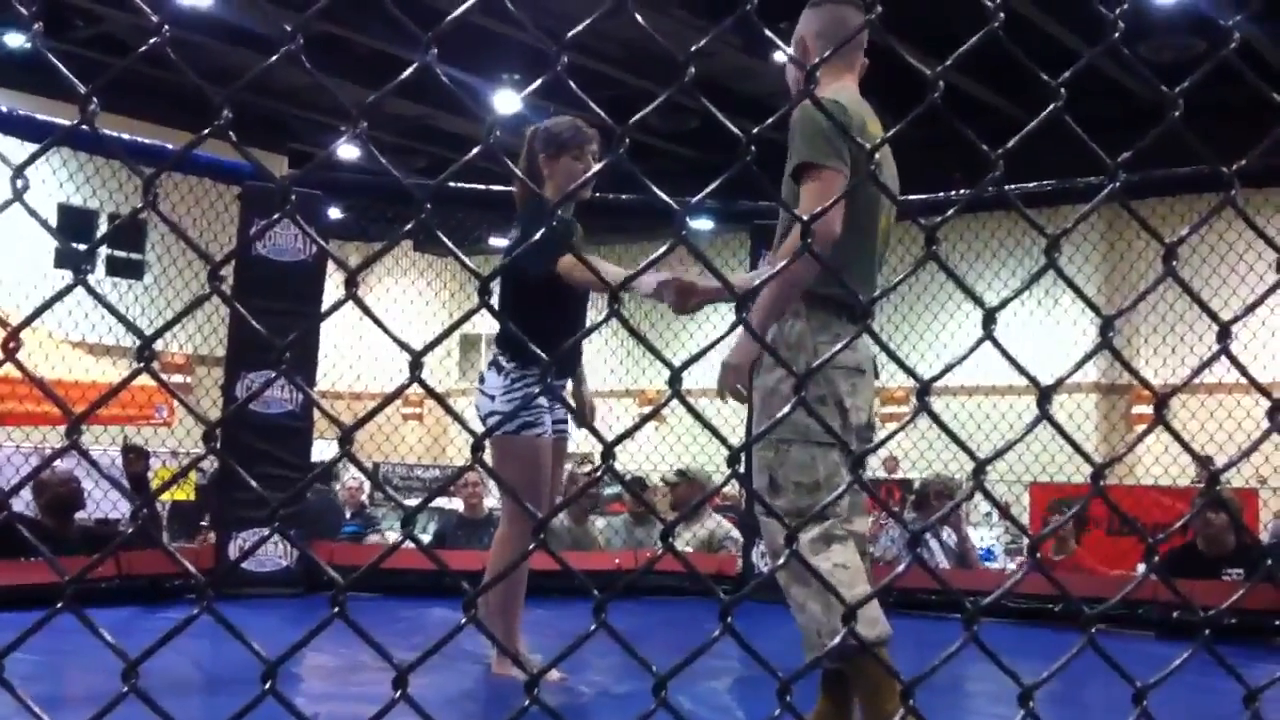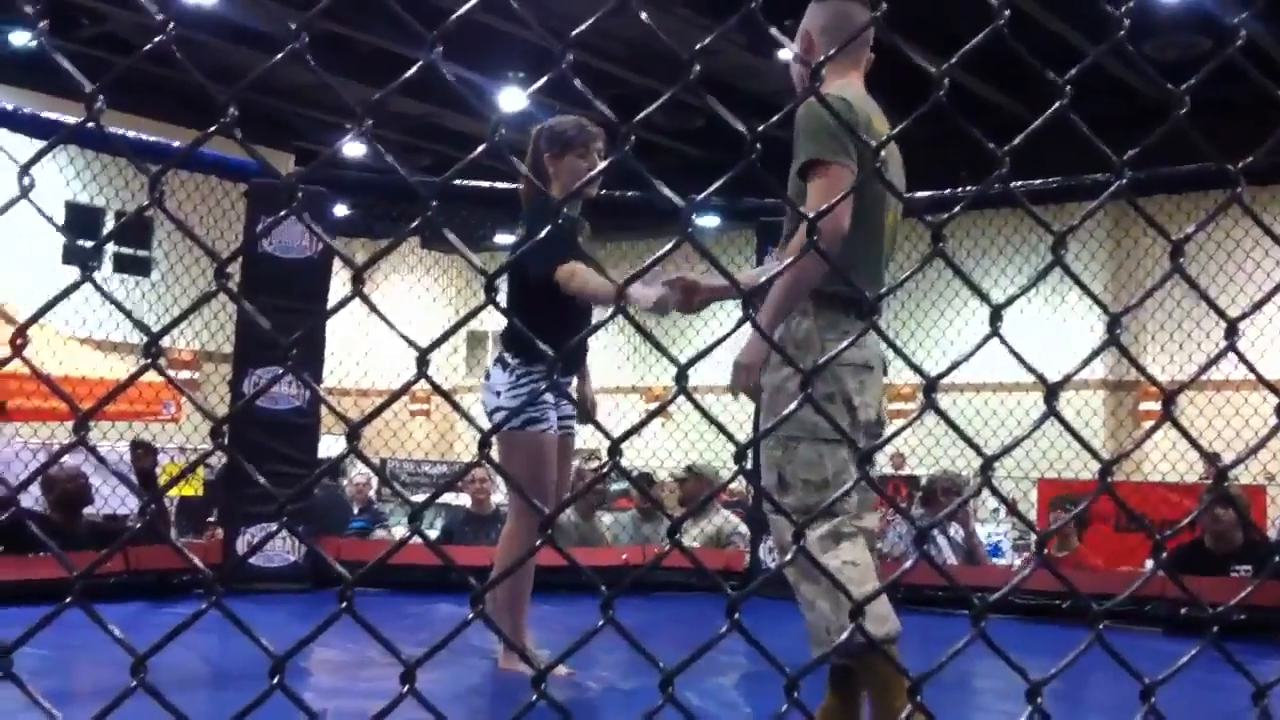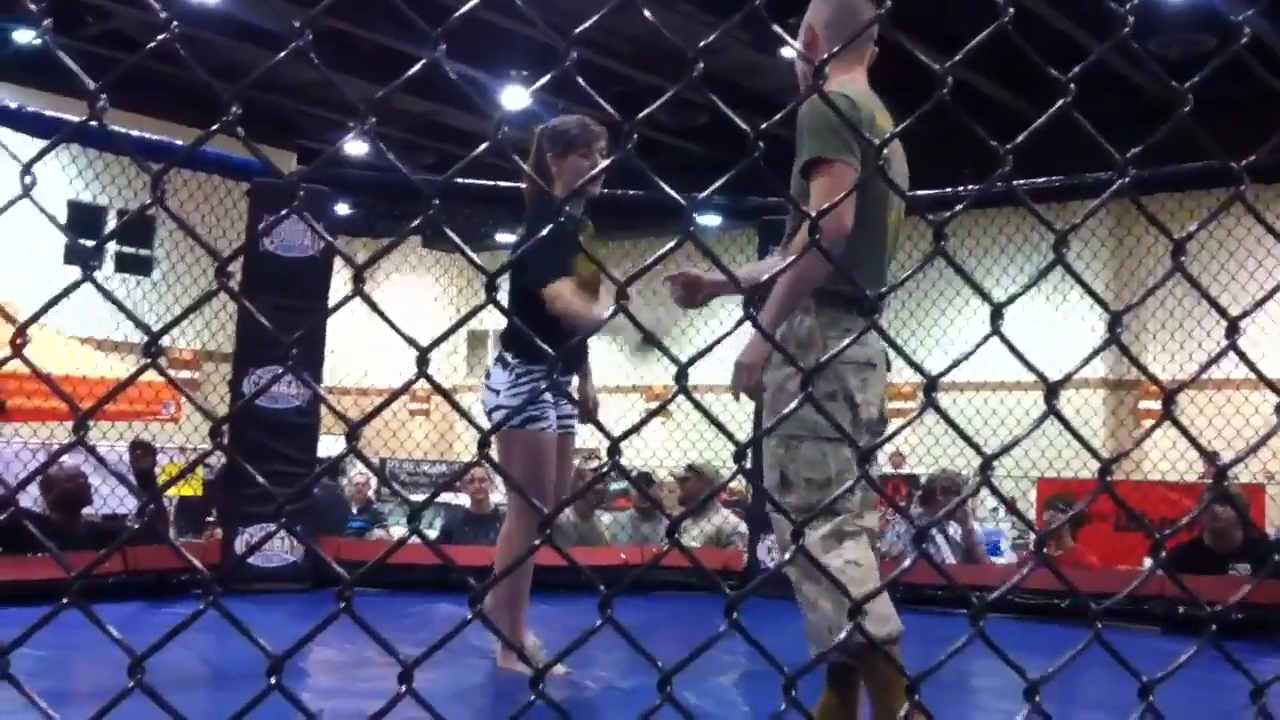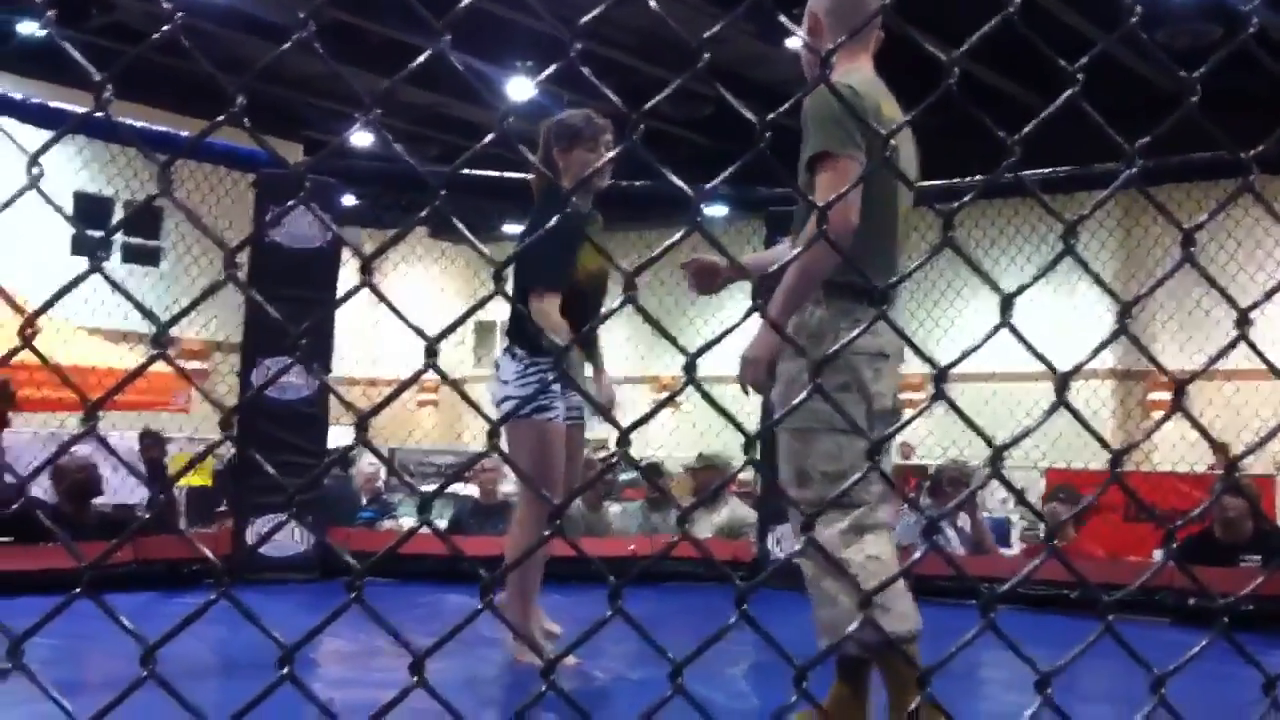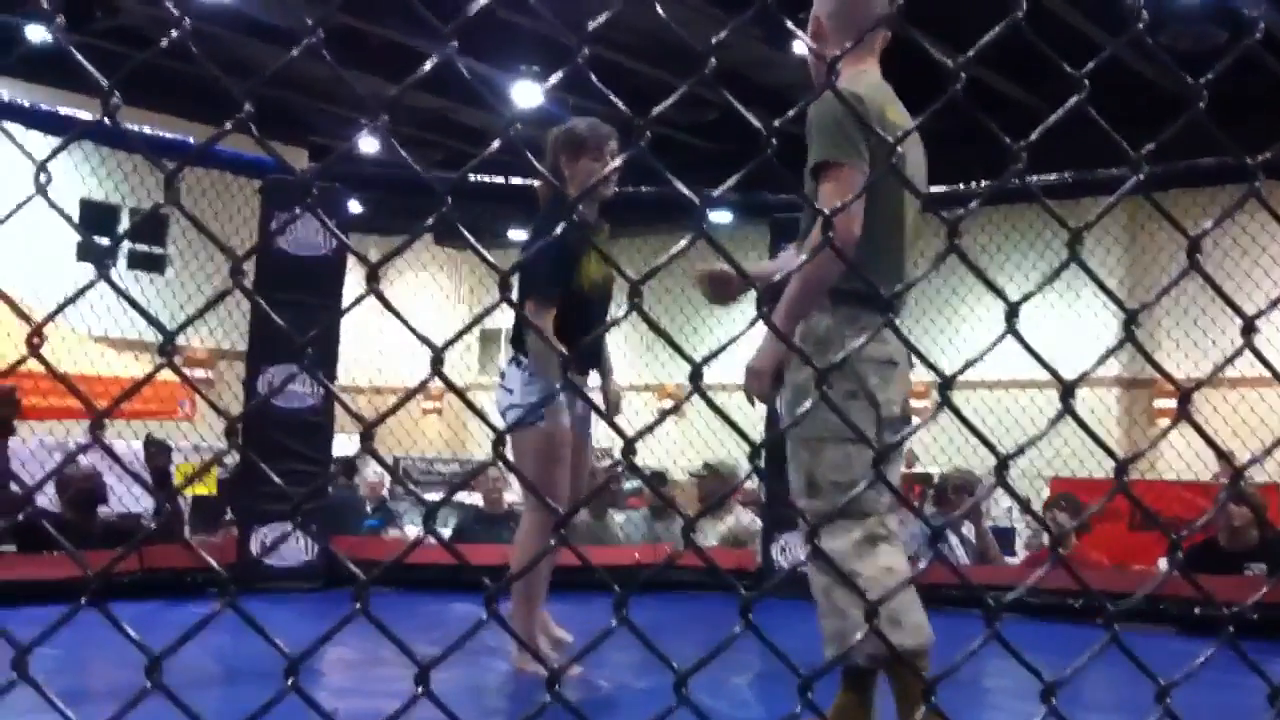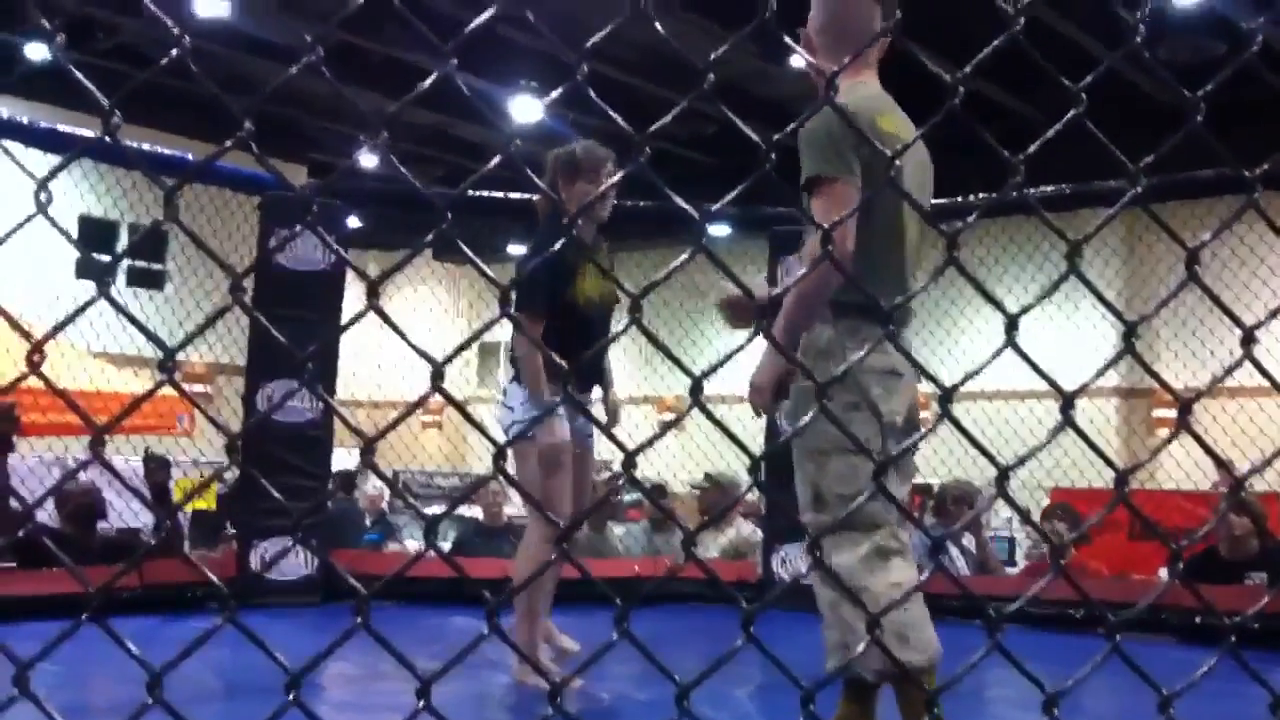
dt=0.1s
person 1, frame 1
left shoulder: (818, 112)
right shoulder: (877, 134)
left elbow: (818, 230)
left wrist: (751, 332)
right wrist: (715, 290)
left hip: (806, 341)
right hip: (848, 347)
left knee: (799, 525)
right knee: (835, 527)
person 1, frame 2
left shoulder: (823, 111)
right shoulder: (880, 128)
left elbow: (825, 227)
left wrist: (761, 331)
right wrist: (717, 288)
left hip: (815, 337)
right hip: (856, 344)
left knee: (811, 523)
right knee: (842, 524)
person 1, frame 3
left shoulder: (826, 108)
right shoulder: (884, 125)
left elbow: (828, 226)
left wrist: (763, 330)
right wrist: (719, 283)
left hip: (817, 336)
right hip: (858, 342)
left knee: (812, 522)
right knee: (842, 523)
person 1, frame 4
left shoulder: (833, 97)
right shoulder: (892, 113)
left elbow: (836, 220)
left wrist: (772, 324)
right wrist: (737, 268)
left hip: (831, 328)
right hip: (872, 332)
left knee: (833, 516)
right knee: (857, 513)
person 1, frame 5
left shoulder: (837, 102)
right shoulder: (901, 119)
left elbow: (839, 230)
left wrist: (777, 334)
right wrist: (749, 277)
left hip: (837, 336)
right hip: (880, 339)
left knee: (844, 527)
right knee: (866, 522)
person 1, frame 6
left shoulder: (834, 117)
right shoulder: (907, 133)
left elbow: (833, 245)
left wrist: (776, 349)
right wrist: (772, 302)
left hip: (841, 349)
right hip: (890, 352)
left knee: (854, 539)
right knee: (871, 535)
person 2, frame 1
left shoulder: (563, 225)
right shoulder: (539, 222)
right elbow: (581, 271)
left wrist: (579, 383)
right wrist: (646, 283)
left hip: (549, 385)
right hip: (519, 382)
left knee: (535, 519)
right knee: (522, 518)
left ankle: (498, 625)
right ankle: (508, 652)
person 2, frame 2
left shoulder: (568, 223)
right shoulder: (544, 223)
right elbow: (576, 279)
left wrist: (582, 378)
right wrist: (639, 294)
left hip: (555, 383)
right hip: (525, 379)
left knee: (541, 512)
right knee: (529, 514)
left ankle: (508, 614)
right ankle: (514, 648)
person 2, frame 3
left shoulder: (574, 225)
right shoulder: (546, 225)
right elbow: (559, 300)
left wrist: (584, 377)
left hip: (555, 383)
right hip: (527, 379)
left knee: (550, 509)
right knee: (529, 512)
left ankle: (504, 605)
right ankle: (511, 646)
person 2, frame 4
left shoulder: (585, 220)
right shoulder: (550, 221)
right elbow: (544, 311)
left wrist: (597, 370)
right wrist: (584, 370)
left hip: (563, 374)
right hip: (532, 372)
left knee: (562, 499)
right knee: (538, 502)
left ankle: (522, 602)
right ankle: (522, 636)
person 2, frame 5
left shoulder: (592, 230)
right shoulder: (555, 230)
right elbow: (537, 322)
left wrist: (608, 376)
right wrist: (552, 399)
left hip: (570, 383)
right hip: (537, 381)
left knee: (569, 507)
right knee: (544, 511)
left ankle: (532, 609)
right ankle: (527, 644)
person 2, frame 6
left shoulder: (597, 252)
right shoulder: (548, 251)
right elbow: (526, 337)
left wrist: (609, 389)
right wrist: (547, 416)
left hip: (575, 401)
right hip: (538, 401)
left knee: (572, 519)
right knee: (549, 523)
left ankle: (538, 620)
right ankle: (527, 658)
